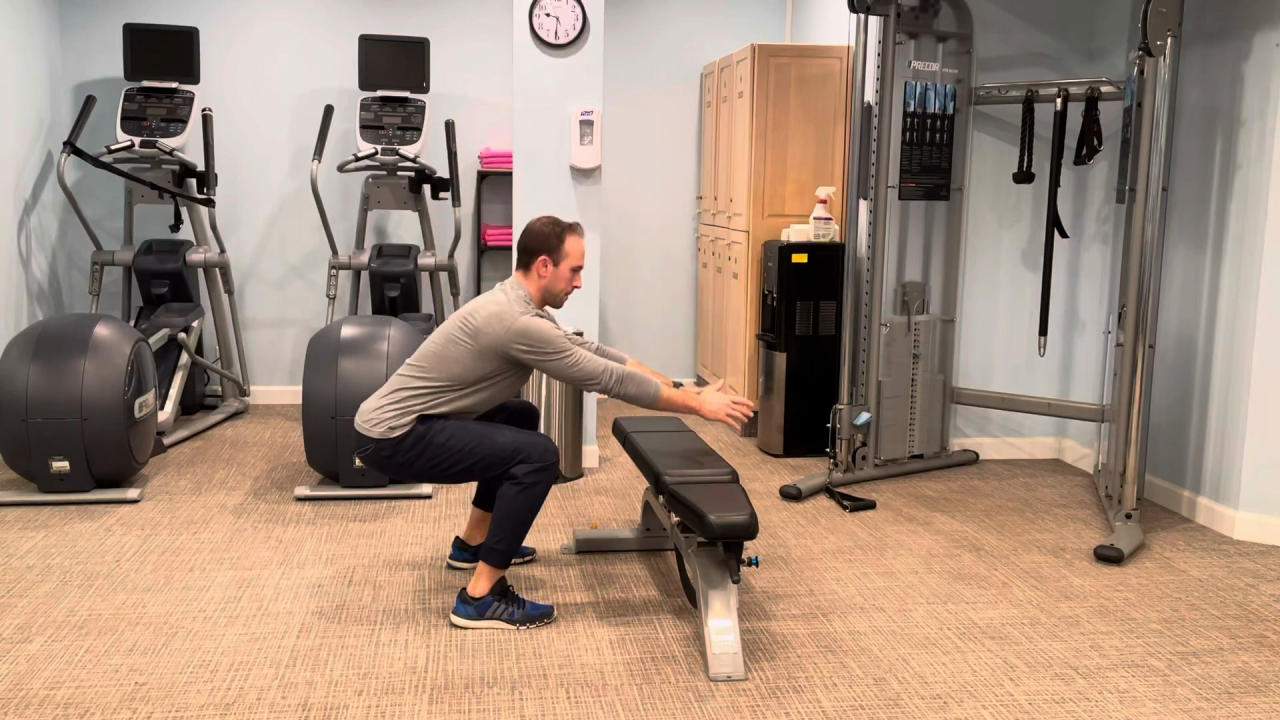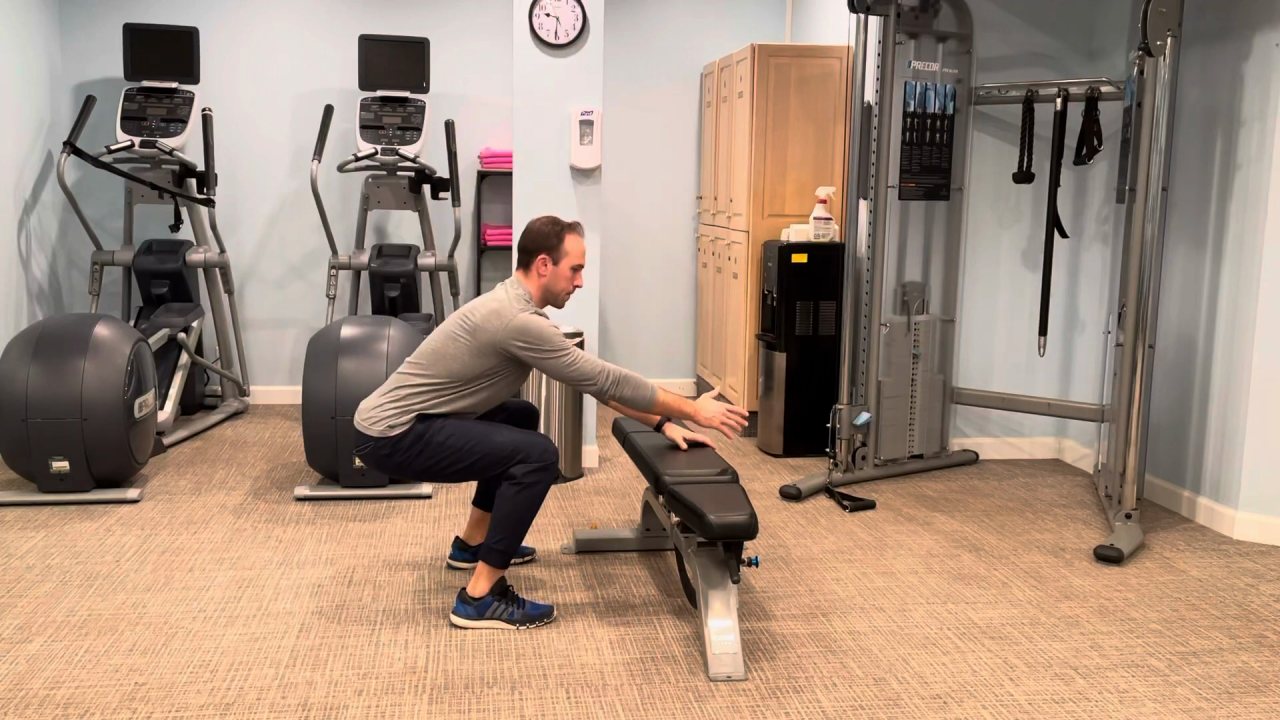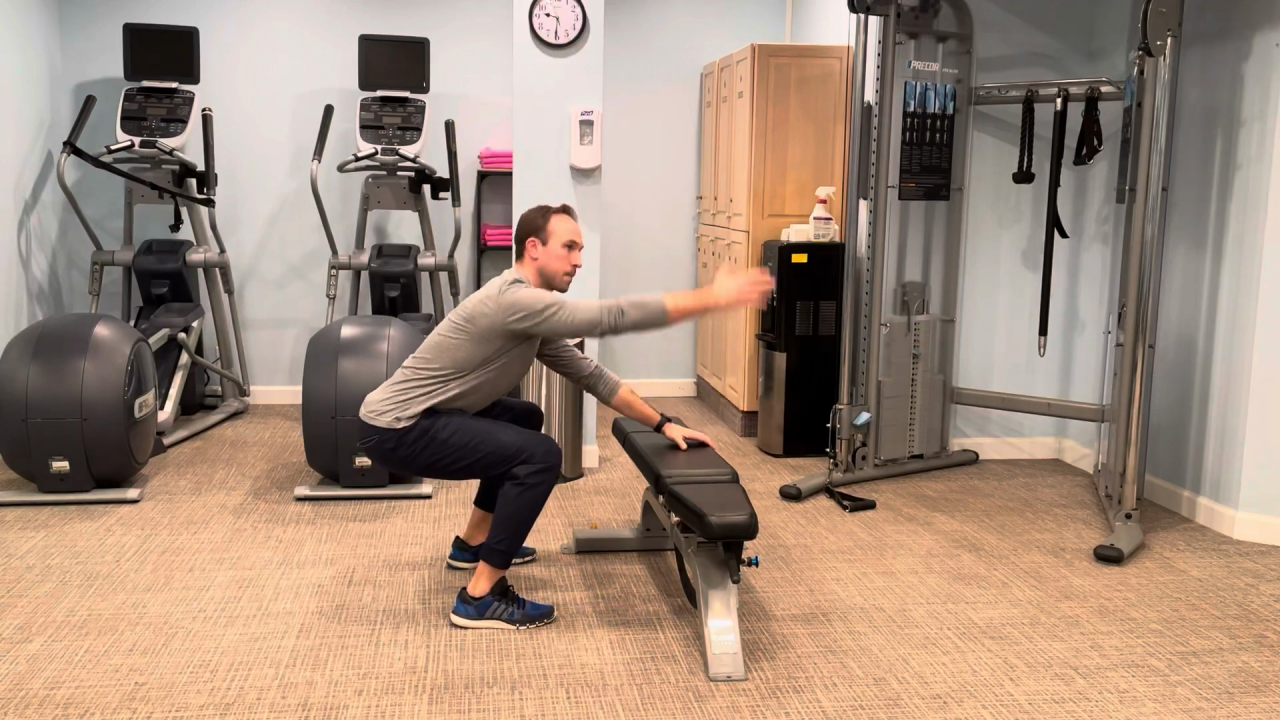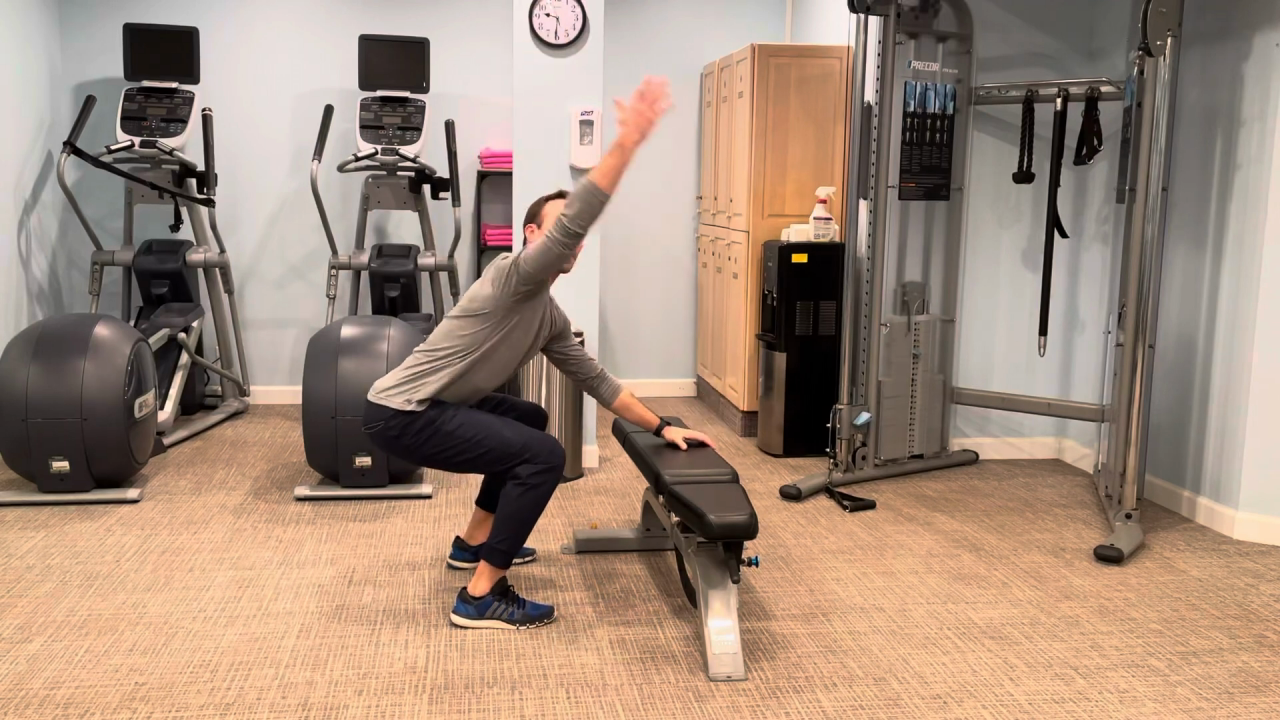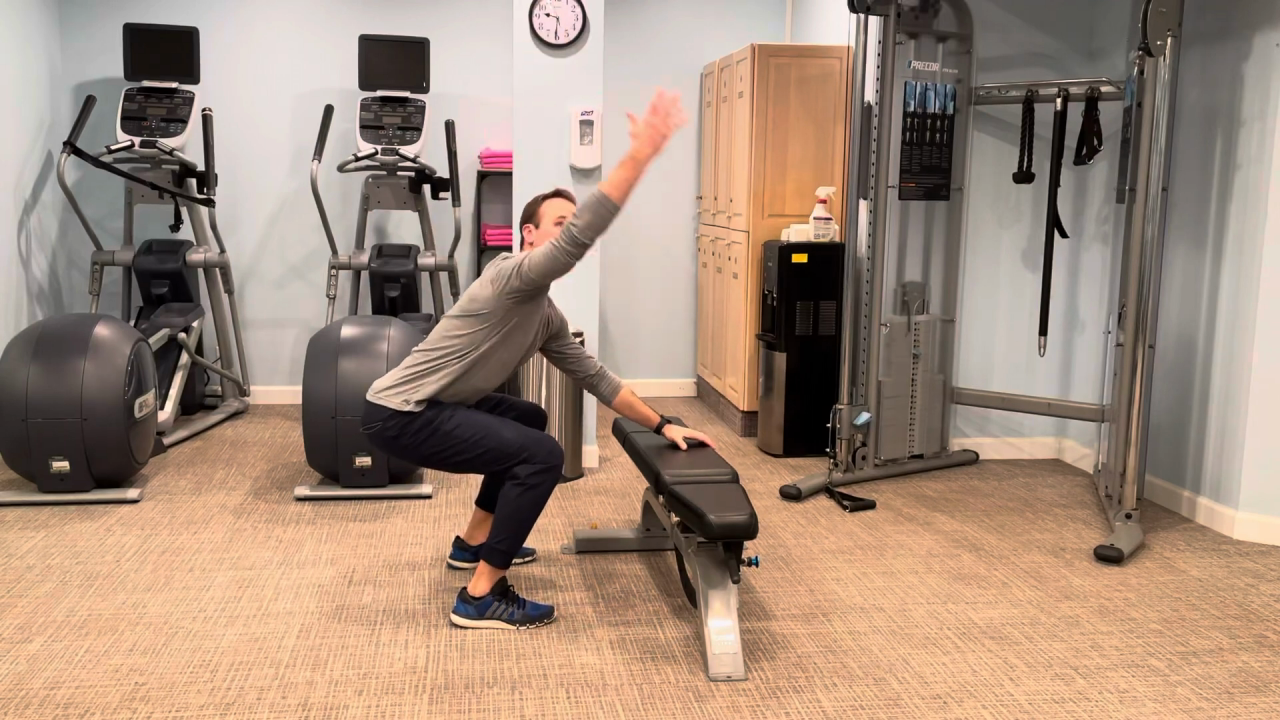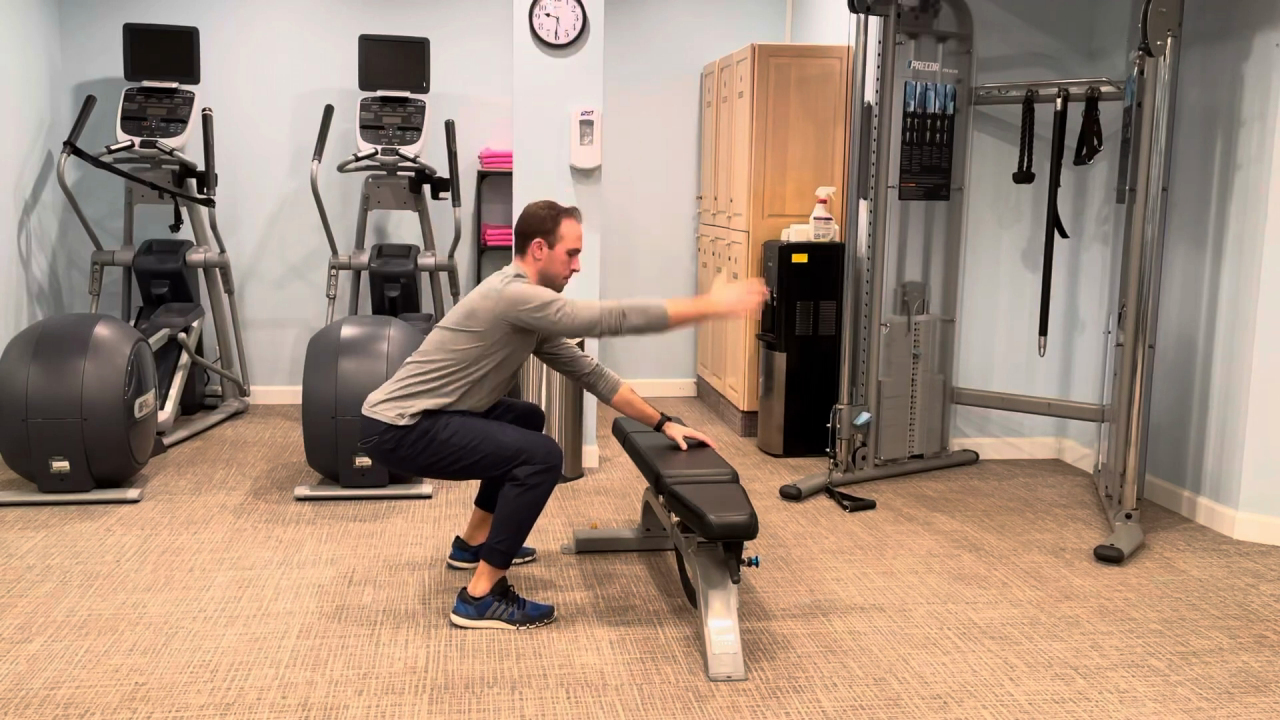
dt=0.3s
person 1, frame 1
left shoulder: (518, 306)
right shoulder: (518, 324)
left elbow: (594, 354)
right elbow: (607, 380)
left wrist: (678, 387)
right wrist: (697, 404)
left hip: (402, 419)
right hip: (391, 436)
left knee: (520, 419)
right knee: (537, 455)
left ankle: (474, 542)
right ankle: (480, 597)
person 1, frame 2
left shoulder: (517, 310)
right shoulder: (517, 322)
left elbow: (591, 378)
right elbow: (605, 379)
left wrist: (663, 422)
right wrist: (693, 410)
left hip: (404, 419)
right hip: (390, 436)
left knee: (521, 419)
right knee: (536, 455)
left ankle: (473, 542)
right ankle: (480, 597)
person 1, frame 3
left shoulder: (528, 305)
right shoulder: (516, 300)
left elbow: (589, 373)
right elbow: (616, 317)
left wrist: (663, 424)
right wrist: (712, 298)
left hip: (412, 416)
right hip: (395, 430)
left knee: (524, 421)
right knee: (539, 455)
left ankle: (473, 542)
right ankle: (481, 596)
person 1, frame 4
left shoulder: (549, 316)
right shoulder: (512, 280)
left elbow: (595, 379)
right elbow: (565, 226)
left wrist: (662, 427)
right wrist: (627, 142)
left hip: (431, 408)
right hip: (399, 415)
left knee: (530, 424)
right knee: (542, 457)
left ankle: (474, 543)
right ankle: (481, 596)
person 1, frame 5
left shoulder: (545, 315)
right shoulder: (510, 277)
left elbow: (594, 376)
right elbow: (576, 235)
left wrist: (661, 424)
right wrist: (639, 153)
left hip: (431, 407)
right hip: (399, 415)
left knee: (528, 421)
right knee: (540, 455)
left ankle: (474, 542)
right ankle: (480, 596)
person 1, frame 6
left shoulder: (525, 302)
right shoulder: (515, 295)
left elbow: (589, 371)
right elbow: (616, 319)
left wrist: (662, 423)
right wrist: (711, 306)
left hip: (412, 417)
right hip: (397, 430)
left knee: (526, 421)
right knee: (540, 457)
left ankle: (474, 543)
right ankle: (481, 597)
